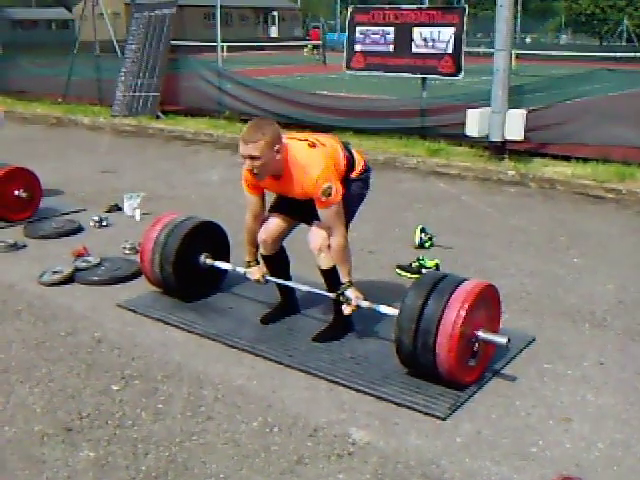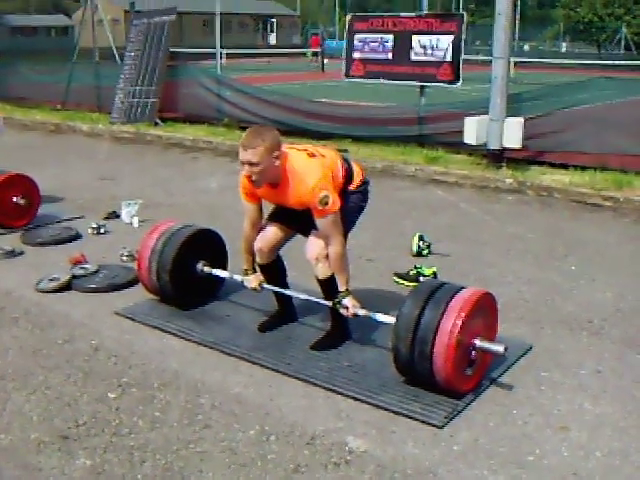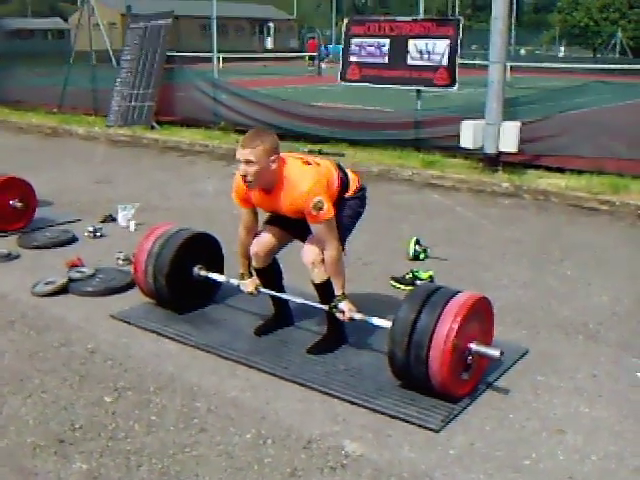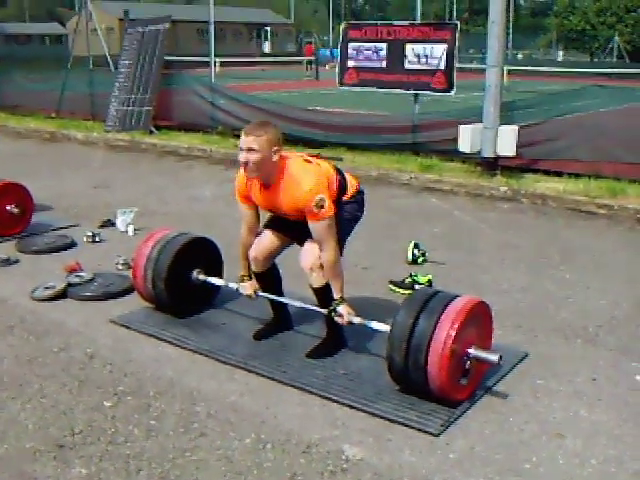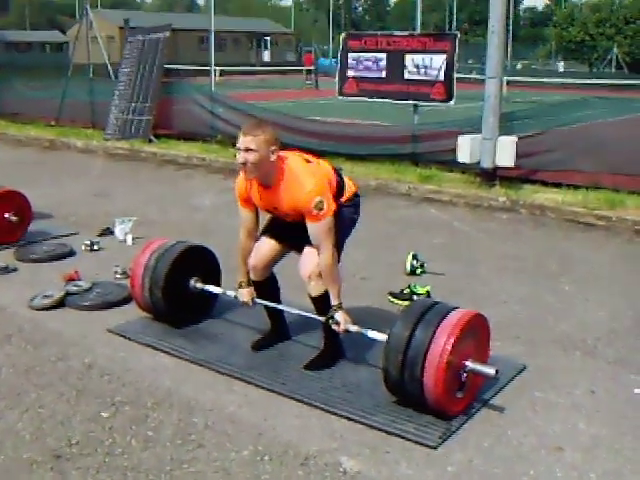
dt=0.2s
person 1, frame 1
left shoulder: (314, 170)
right shoulder: (252, 168)
left elbow: (337, 233)
right elbow: (254, 216)
left wrist: (347, 285)
right wrist: (252, 262)
left hip: (350, 177)
left knee: (318, 242)
right knee: (267, 237)
left ankle: (342, 316)
right ankle: (288, 301)
person 1, frame 2
left shoulder: (311, 179)
right shoulder: (249, 177)
left elbow: (335, 242)
right elbow: (252, 225)
left wrist: (344, 293)
right wrist: (249, 270)
left hip: (347, 190)
left knee: (316, 252)
right knee: (263, 246)
left ankle: (340, 326)
right ankle: (286, 309)
person 1, frame 3
left shoulder: (305, 187)
right shoulder: (243, 183)
left elbow: (331, 247)
right elbow: (247, 229)
left wrist: (340, 297)
right wrist: (245, 274)
left hip: (345, 197)
left knee: (312, 257)
right knee: (259, 251)
left ankle: (336, 330)
right ankle: (282, 313)
person 1, frame 4
left shoulder: (306, 184)
right shoulder: (245, 180)
left elbow: (328, 248)
right elbow: (248, 229)
left wrist: (339, 301)
right wrist: (245, 277)
left hip: (343, 201)
left knee: (310, 262)
right knee: (258, 254)
left ankle: (335, 334)
right ankle: (281, 317)
person 1, frame 5
left shoulder: (306, 185)
right shoulder: (245, 182)
left elbow: (325, 251)
right elbow: (247, 233)
left wrist: (336, 307)
right wrist: (244, 283)
left hip: (340, 205)
right hip: (291, 212)
left knee: (309, 270)
right knee: (257, 263)
left ankle: (333, 345)
right ankle: (278, 328)
